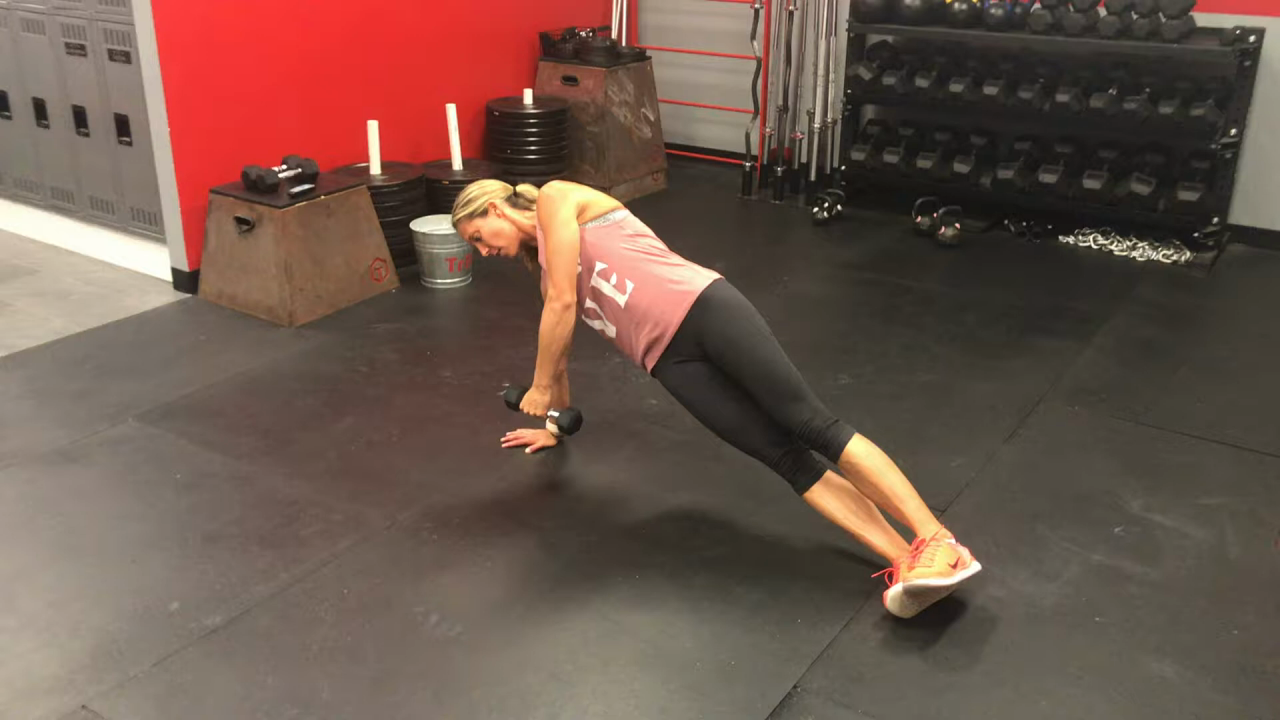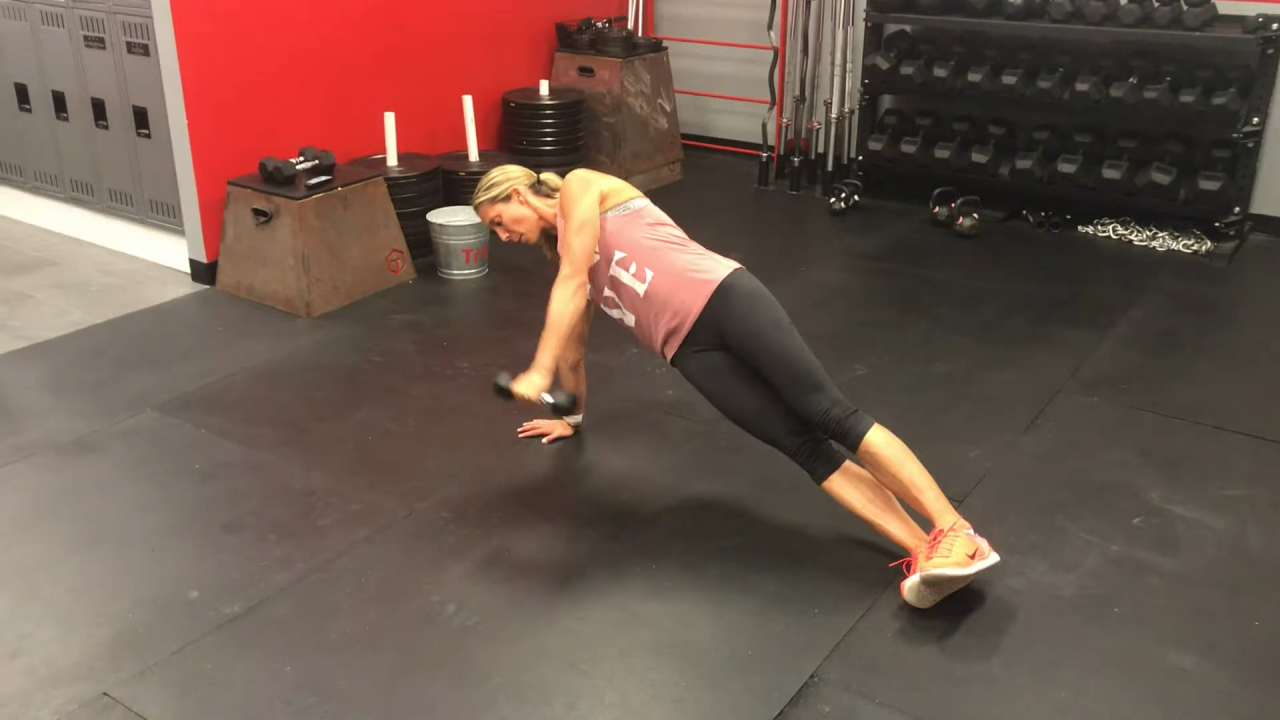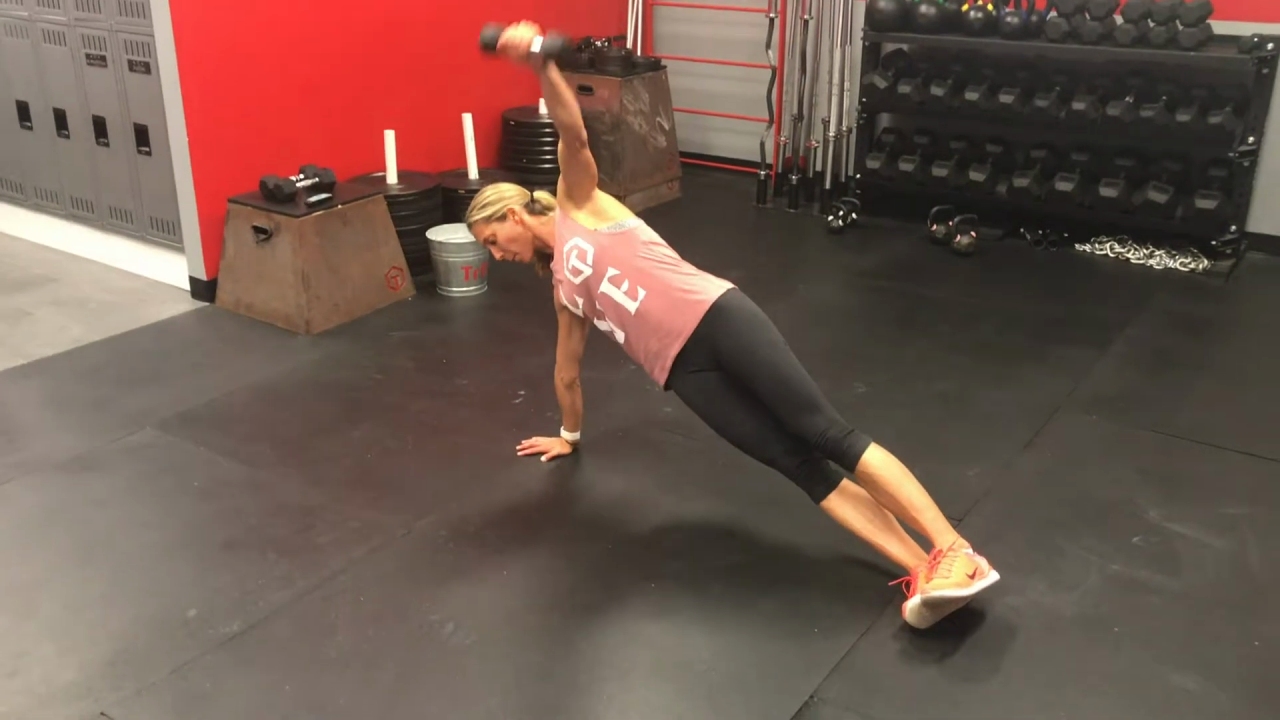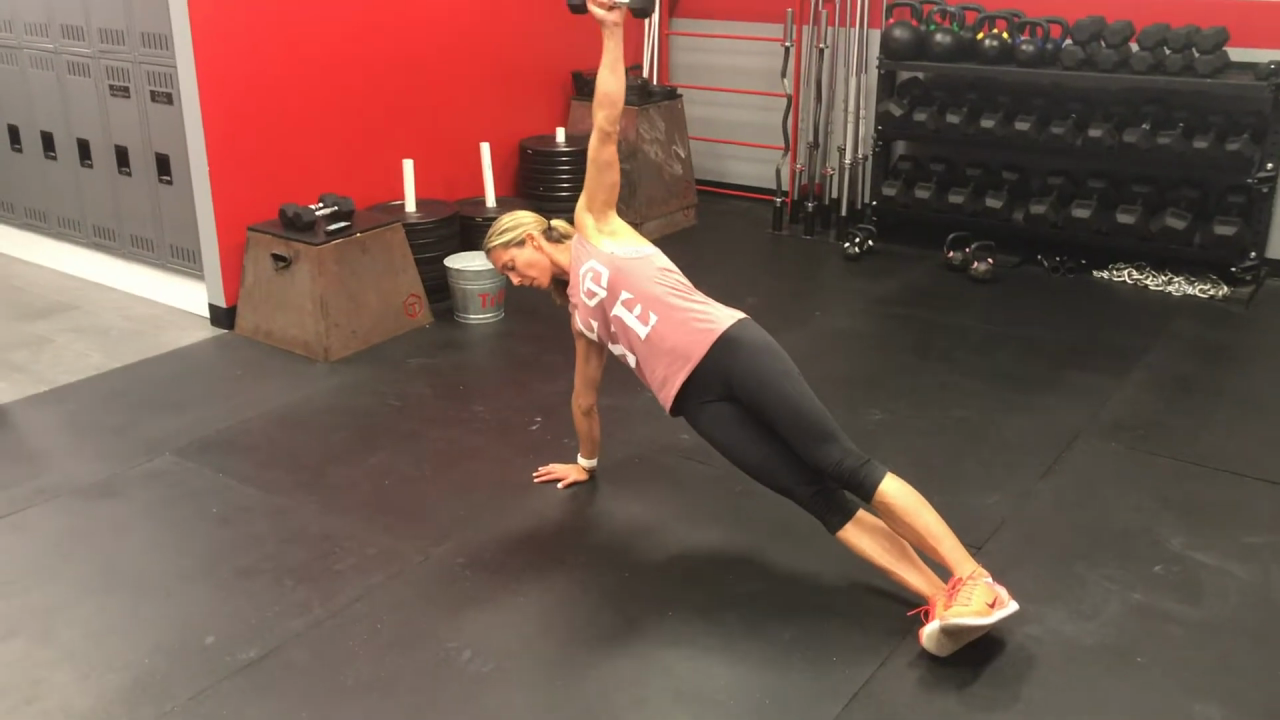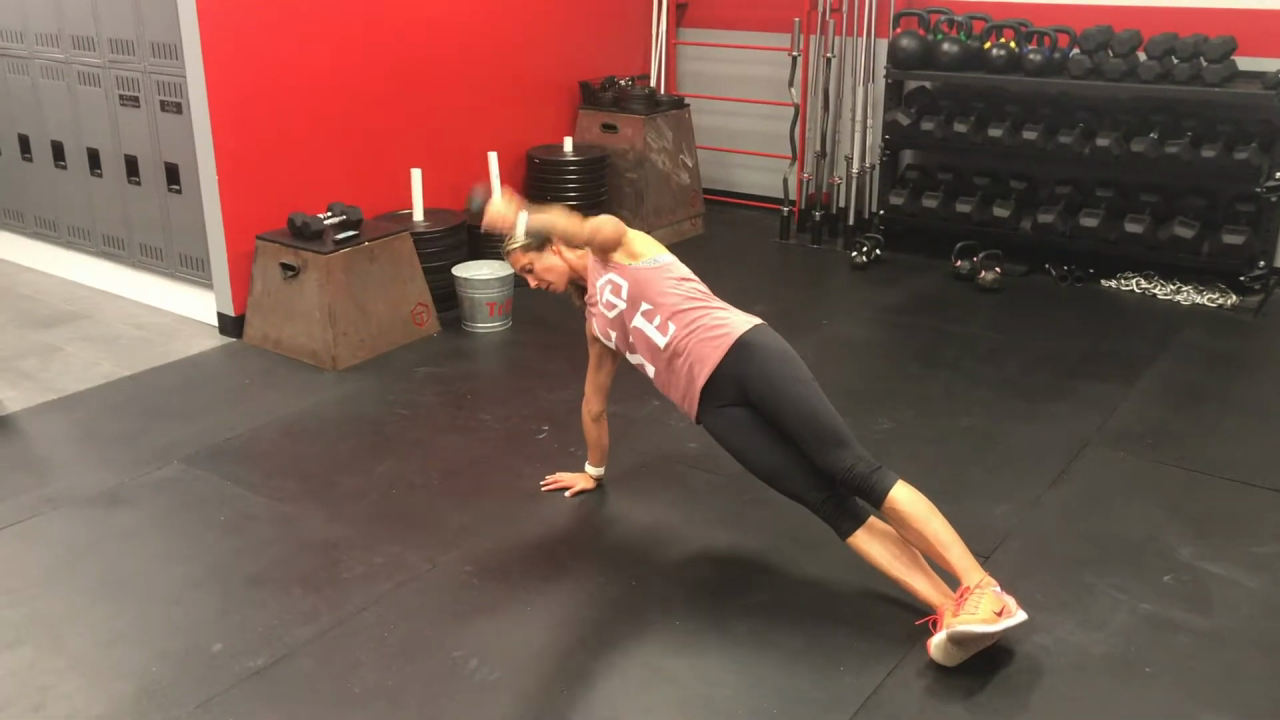
dt=0.7s
person 1, frame 1
left shoulder: (556, 199)
right shoulder: (546, 269)
left elbow: (563, 303)
right elbow: (557, 355)
left wrist: (537, 389)
right wrist: (553, 424)
left hip: (703, 307)
right hip: (670, 357)
left knee: (812, 424)
right knee: (787, 457)
left ankle: (937, 542)
right ankle: (904, 561)
person 1, frame 2
left shoulder: (581, 188)
right shoulder: (566, 257)
left elbow: (574, 285)
right elbow: (572, 346)
left wrist: (538, 373)
right wrist: (570, 413)
left hip: (723, 296)
right hip: (690, 346)
left knee: (831, 415)
right knee: (805, 448)
left ankle: (955, 532)
right ankle: (922, 552)
person 1, frame 3
left shoulder: (576, 205)
right shoulder: (562, 287)
left elbow: (574, 133)
right elbow: (568, 368)
left wrist: (540, 62)
right wrist: (569, 434)
left hip: (715, 318)
right hip: (686, 370)
left knee: (829, 435)
right knee: (802, 467)
left ankle: (954, 553)
right ankle: (922, 572)
person 1, frame 4
left shoulder: (593, 226)
right shoulder: (579, 312)
left elbow: (606, 129)
right elbow: (585, 395)
right wrist: (585, 463)
left hip: (729, 346)
right hip: (697, 399)
left knee: (843, 465)
right knee: (817, 497)
left ankle: (973, 582)
right ankle: (941, 601)
person 1, frame 5
left shoulder: (616, 244)
right shoulder: (597, 317)
left elbow: (579, 227)
right elbow: (595, 401)
left wrist: (523, 218)
right wrist: (593, 470)
left hip: (744, 348)
right hip: (713, 399)
left knee: (854, 471)
right knee: (829, 501)
left ankle: (982, 590)
right ankle: (949, 609)
